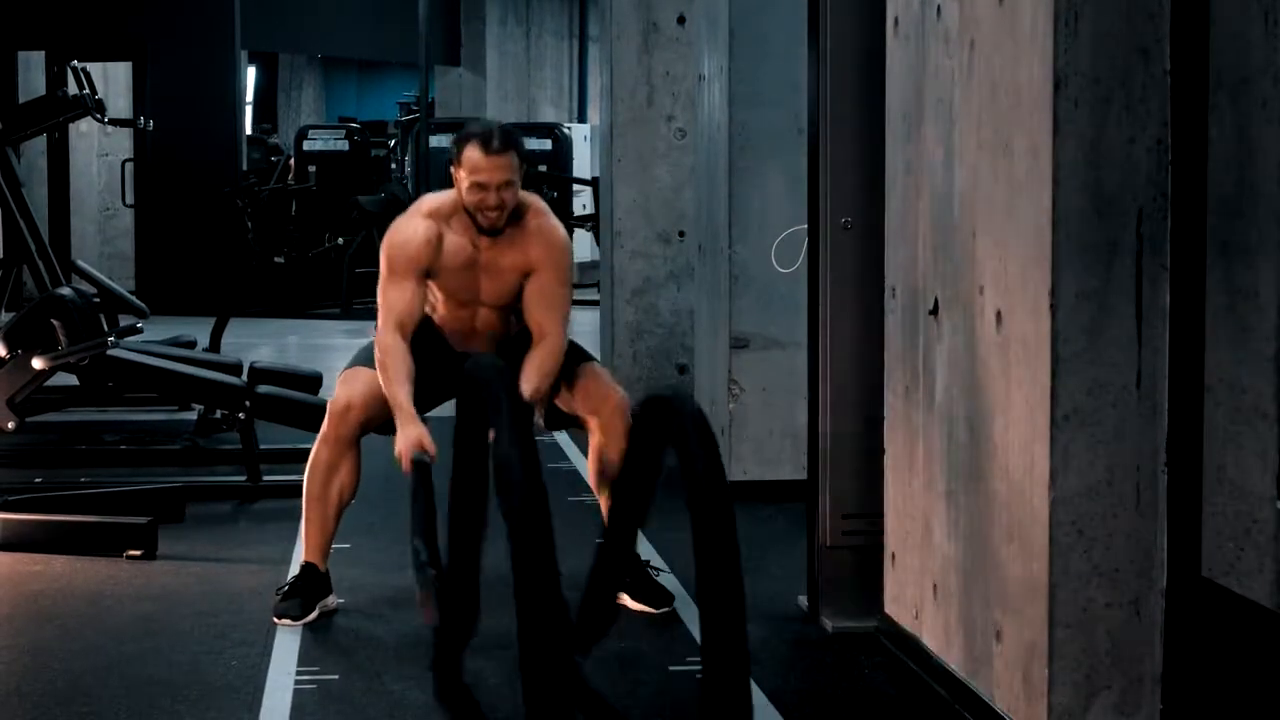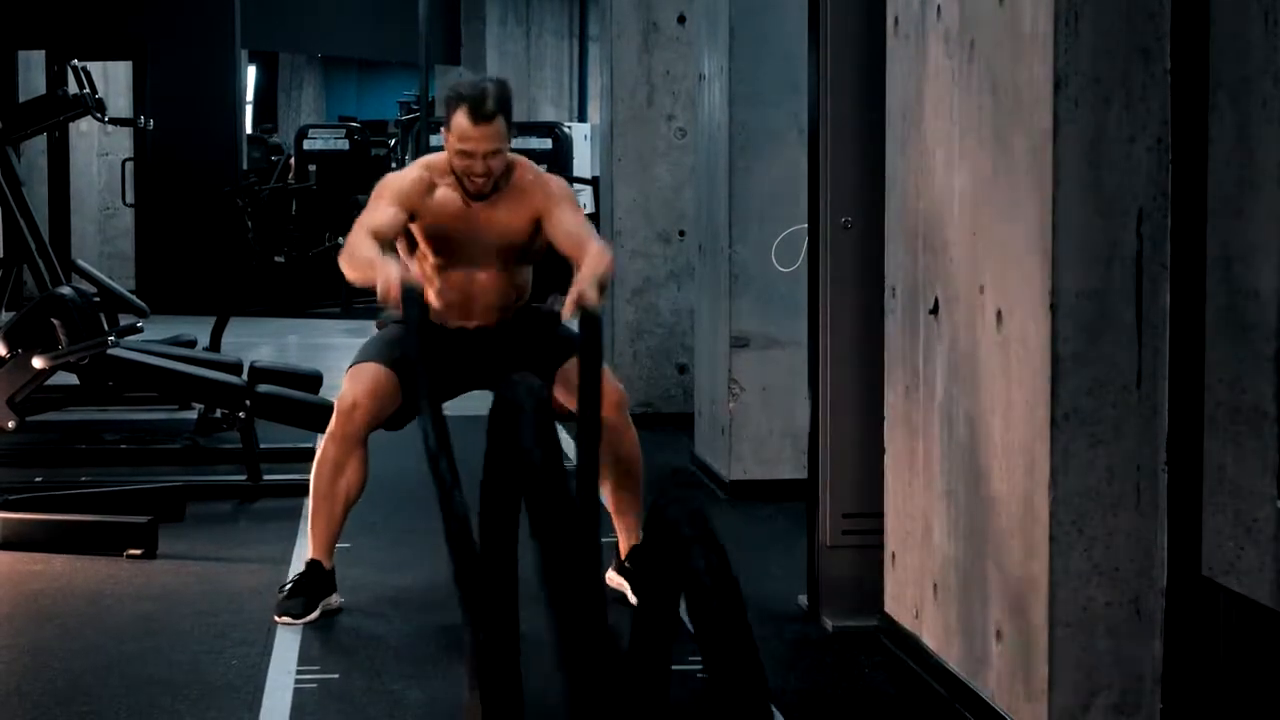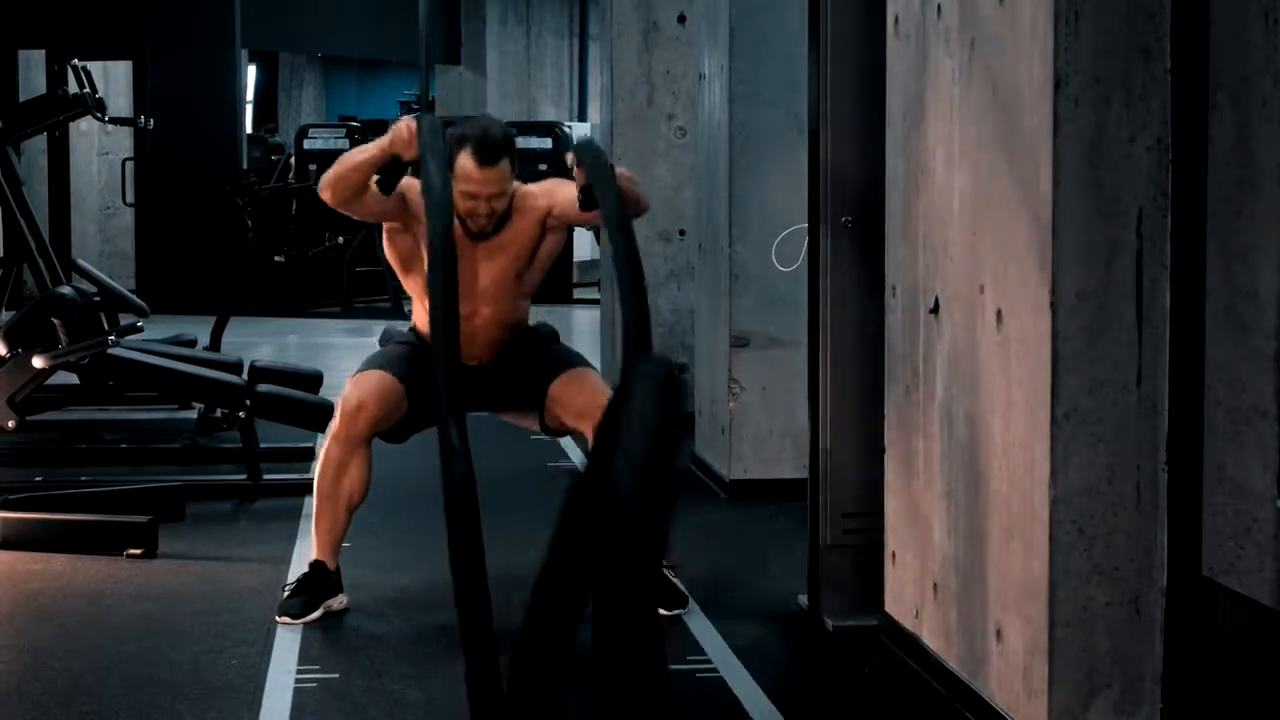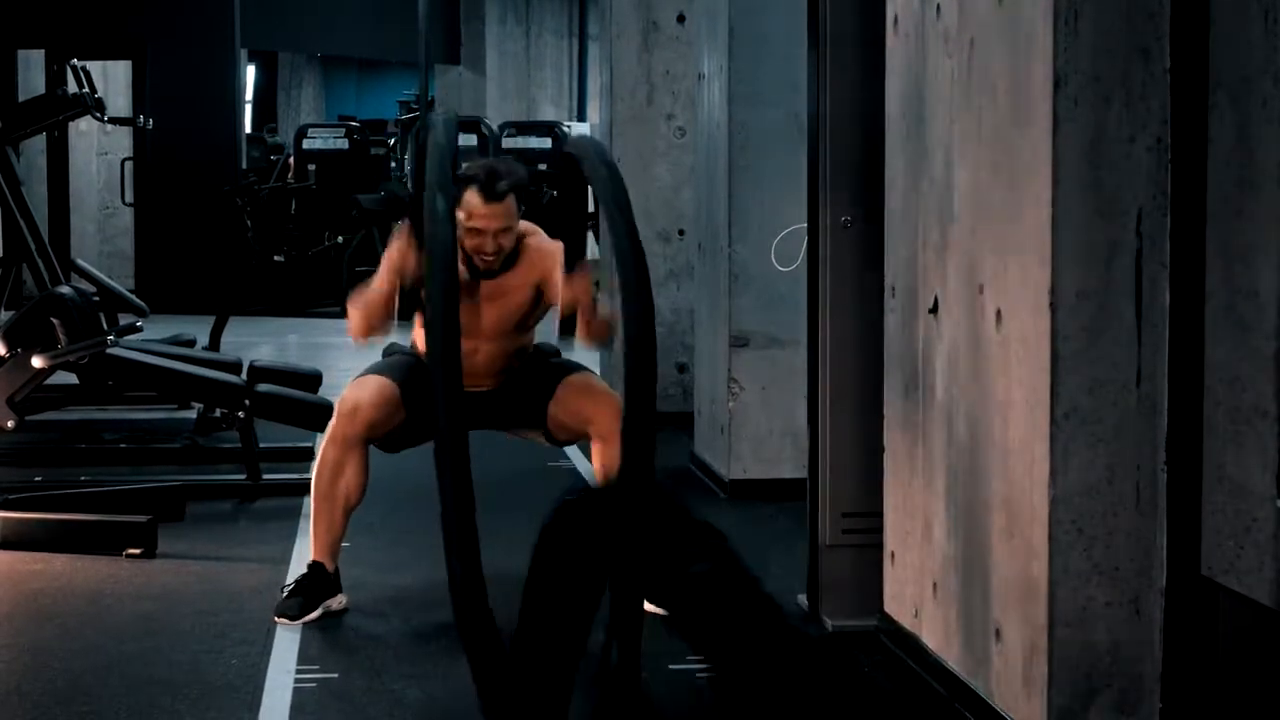
dt=0.4s
person 1, frame 1
left shoulder: (544, 233)
right shoulder: (419, 230)
left elbow: (549, 335)
right elbow: (392, 331)
right wrist: (406, 418)
left hip: (513, 344)
right hip: (430, 340)
left knee: (611, 406)
right knee: (345, 410)
left ankle: (625, 568)
right ankle: (313, 576)
person 1, frame 2
left shoulder: (541, 188)
right shoulder: (412, 184)
left elbow: (595, 251)
right elbow: (352, 253)
left wrist: (589, 277)
right wrist: (382, 261)
left hip: (517, 330)
right hip: (428, 331)
left knee: (609, 399)
right knee: (351, 409)
left ankle: (630, 557)
right ankle: (318, 572)
person 1, frame 3
left shoulder: (539, 204)
right shoulder: (415, 205)
left elbow: (633, 207)
right elbow: (337, 193)
left wrist: (608, 179)
right wrist: (386, 148)
left hip: (521, 357)
right hip: (429, 358)
left knee: (604, 410)
right knee: (357, 409)
right ankle: (325, 573)
person 1, frame 4
left shoulder: (542, 255)
right shoulder: (416, 253)
left elbow: (600, 335)
right elbow: (361, 327)
left wrist: (585, 304)
right wrist: (393, 273)
left hip: (511, 381)
right hip: (430, 379)
left knee: (609, 415)
right knee: (350, 414)
right ankle: (322, 576)
